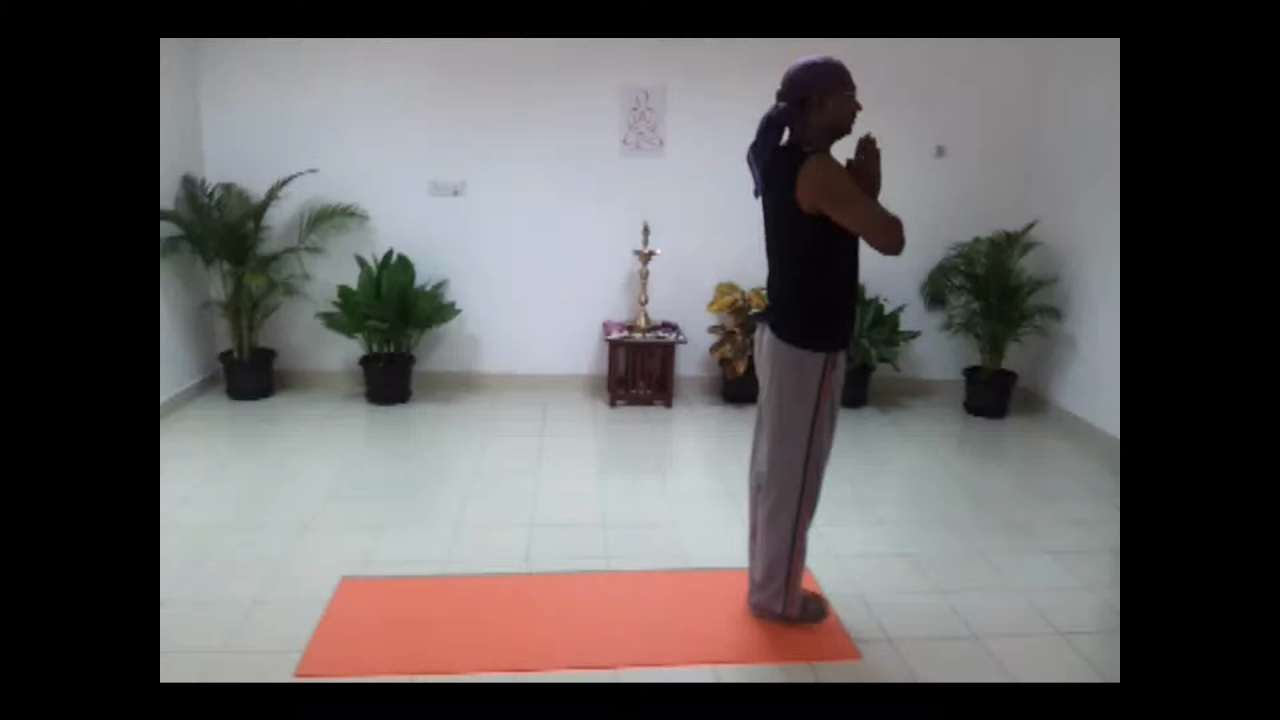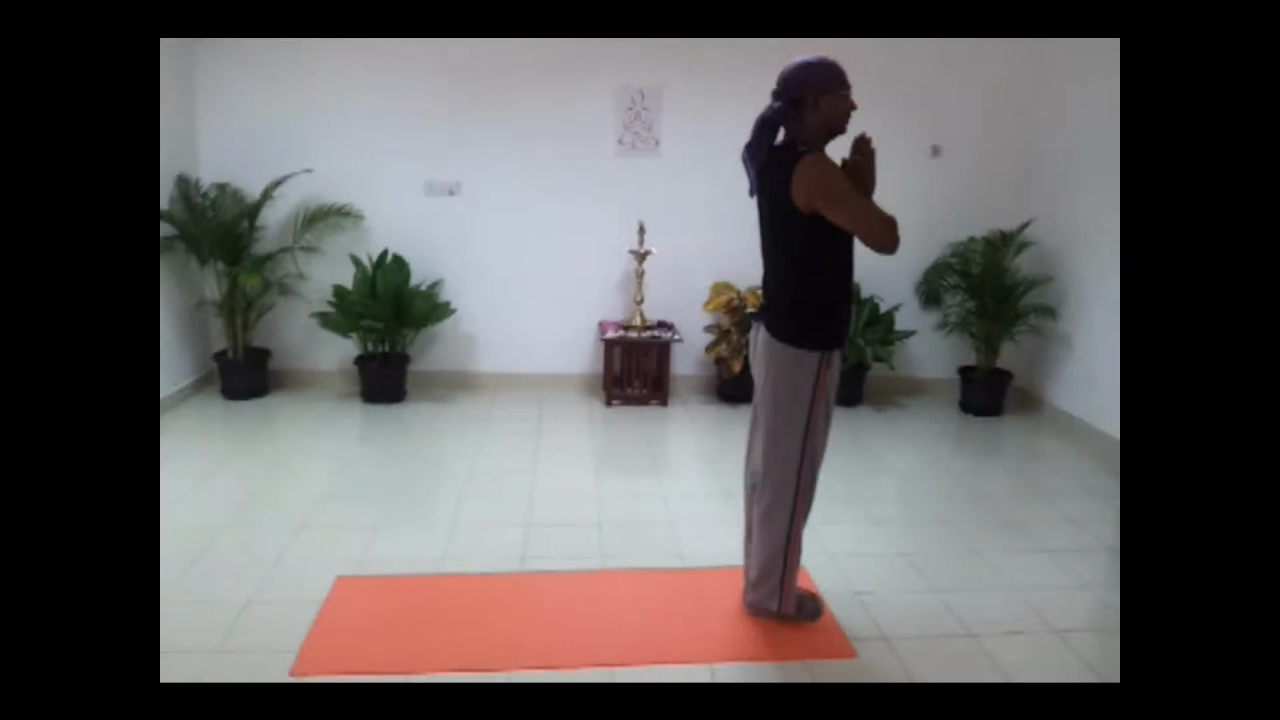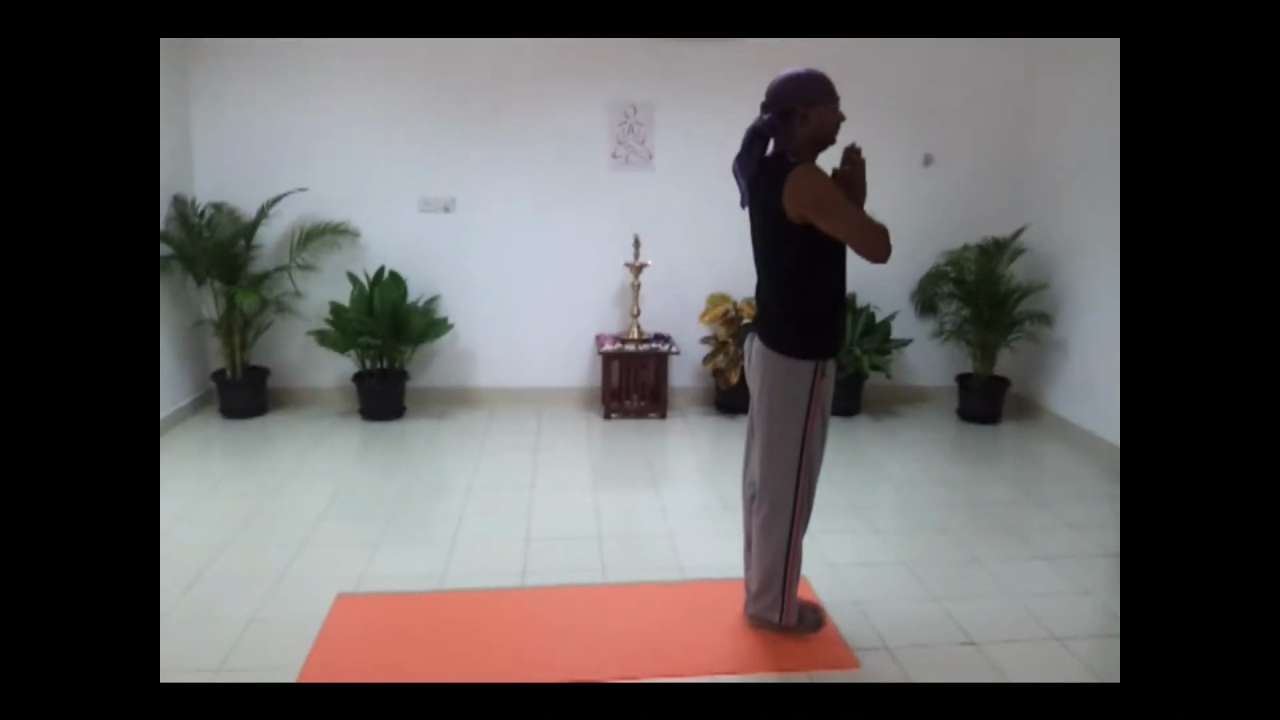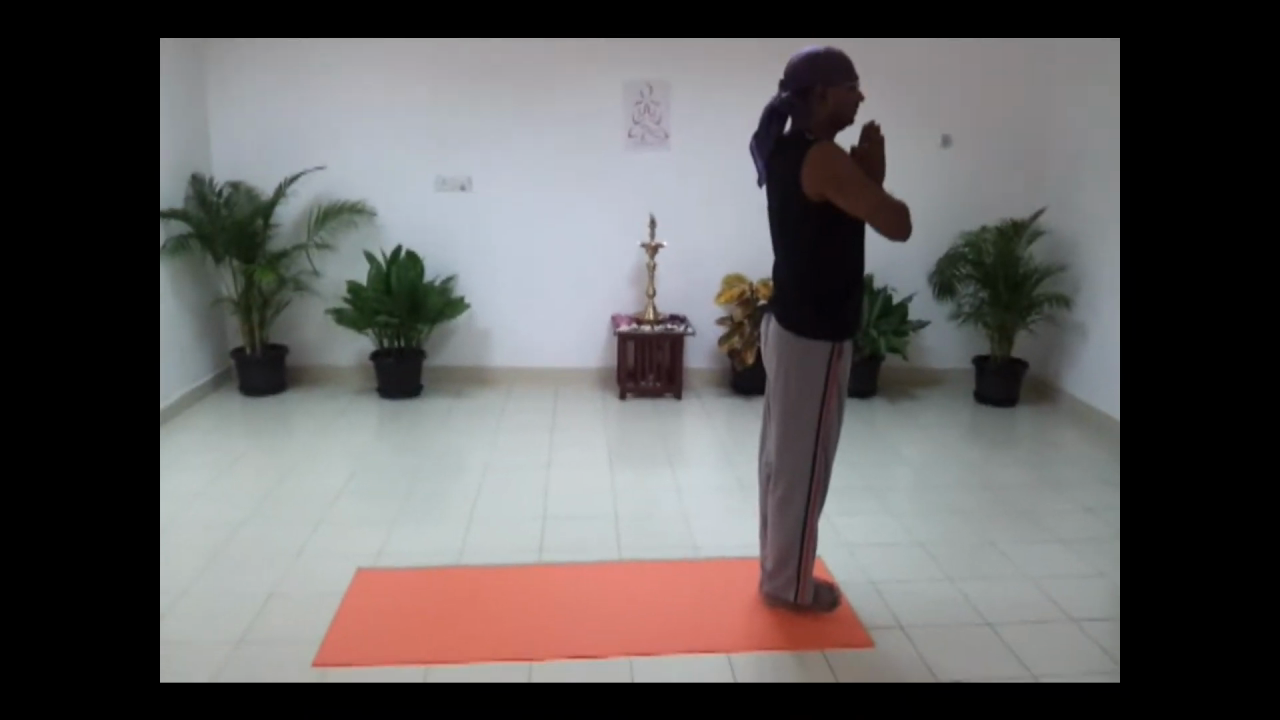
dt=0.4s
person 1, frame 1
left shoulder: (785, 162)
right shoulder: (818, 172)
left elbow: (835, 226)
right elbow: (891, 238)
left wrist: (859, 191)
right wrist: (868, 189)
left hip: (783, 336)
right hip: (809, 347)
left knee: (774, 468)
right knee: (794, 474)
left ankle: (768, 580)
right ankle: (777, 595)
person 1, frame 2
left shoulder: (780, 161)
right shoulder: (814, 171)
left elbow: (831, 226)
right elbow: (885, 238)
left wrist: (853, 188)
right wrist: (863, 187)
left hip: (778, 334)
right hip: (804, 345)
left knee: (770, 467)
right knee: (789, 473)
left ankle: (763, 578)
right ankle: (772, 594)
person 1, frame 3
left shoulder: (771, 173)
right shoulder: (804, 181)
left elbow: (824, 235)
right elbow: (877, 246)
left wrist: (845, 197)
right wrist: (855, 196)
left hip: (772, 344)
right hip: (799, 355)
left knee: (768, 477)
right knee: (787, 484)
left ankle: (764, 589)
right ankle: (774, 605)
person 1, frame 4
left shoulder: (788, 152)
right shoulder: (823, 159)
left elbow: (841, 215)
right elbow: (897, 224)
left wrist: (863, 175)
right wrist: (873, 175)
left hip: (788, 324)
right hip: (815, 336)
left knee: (783, 457)
right knee: (803, 462)
left ankle: (779, 568)
right ankle: (789, 584)
